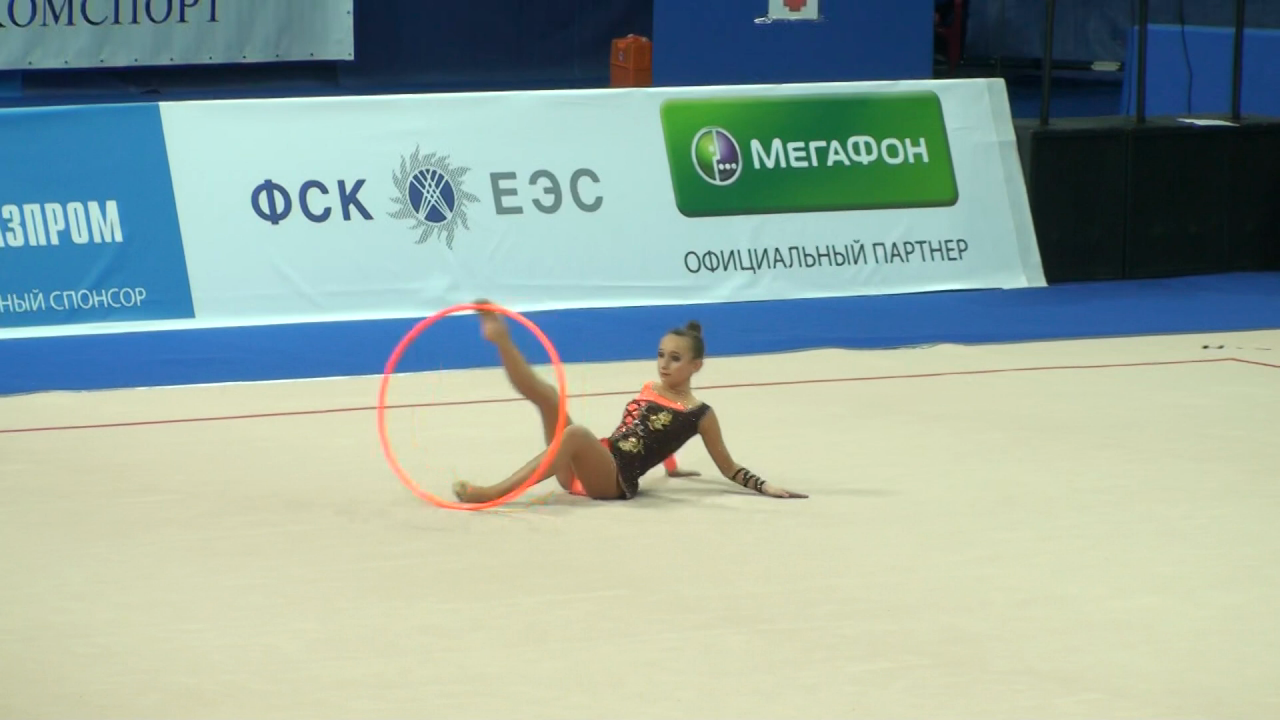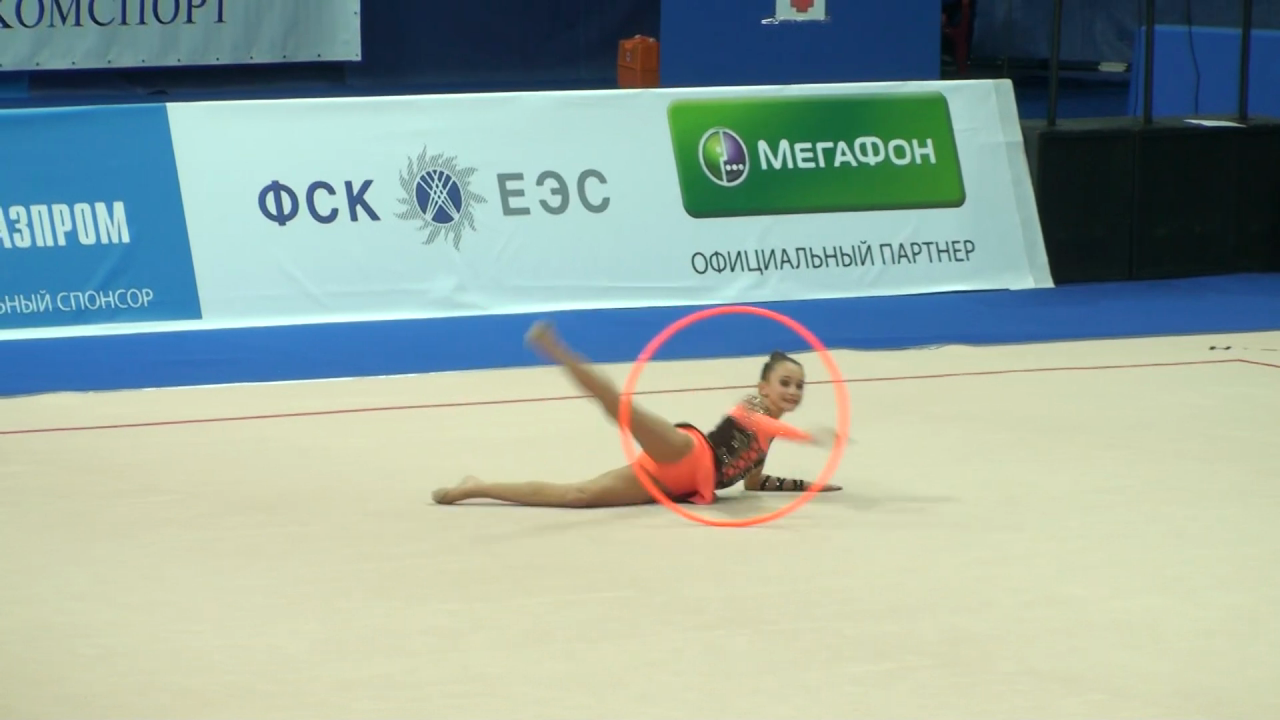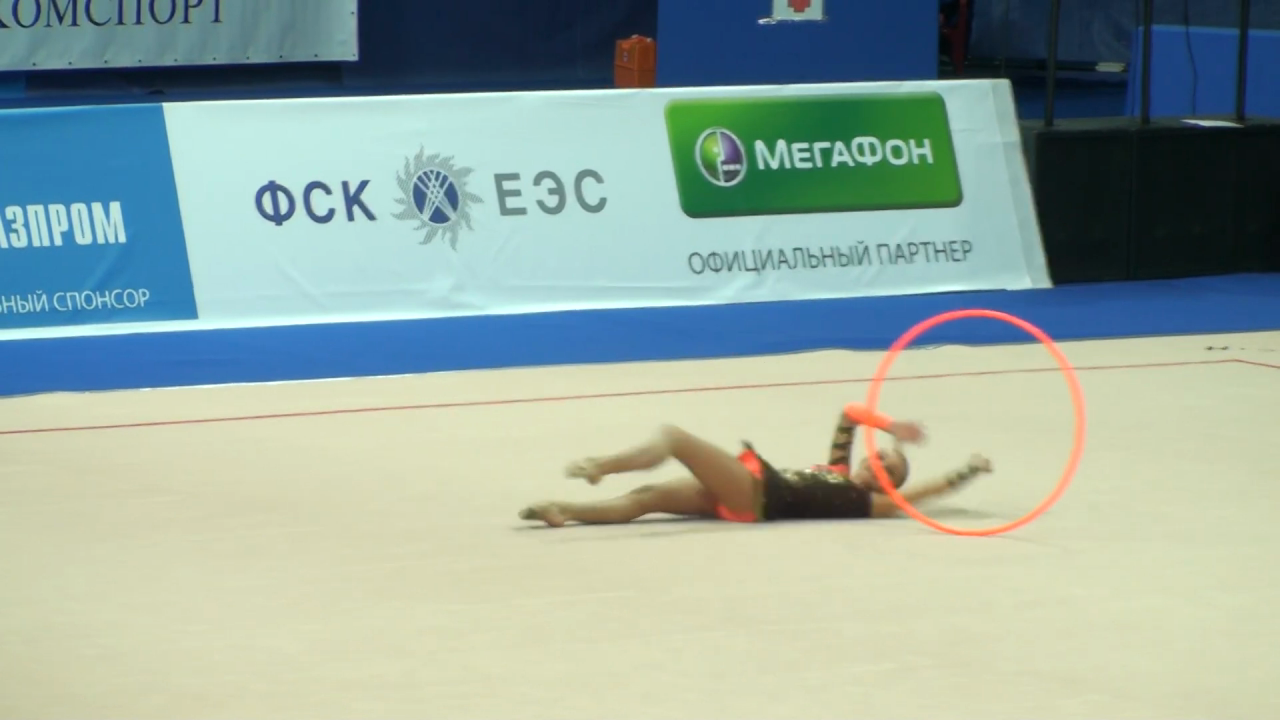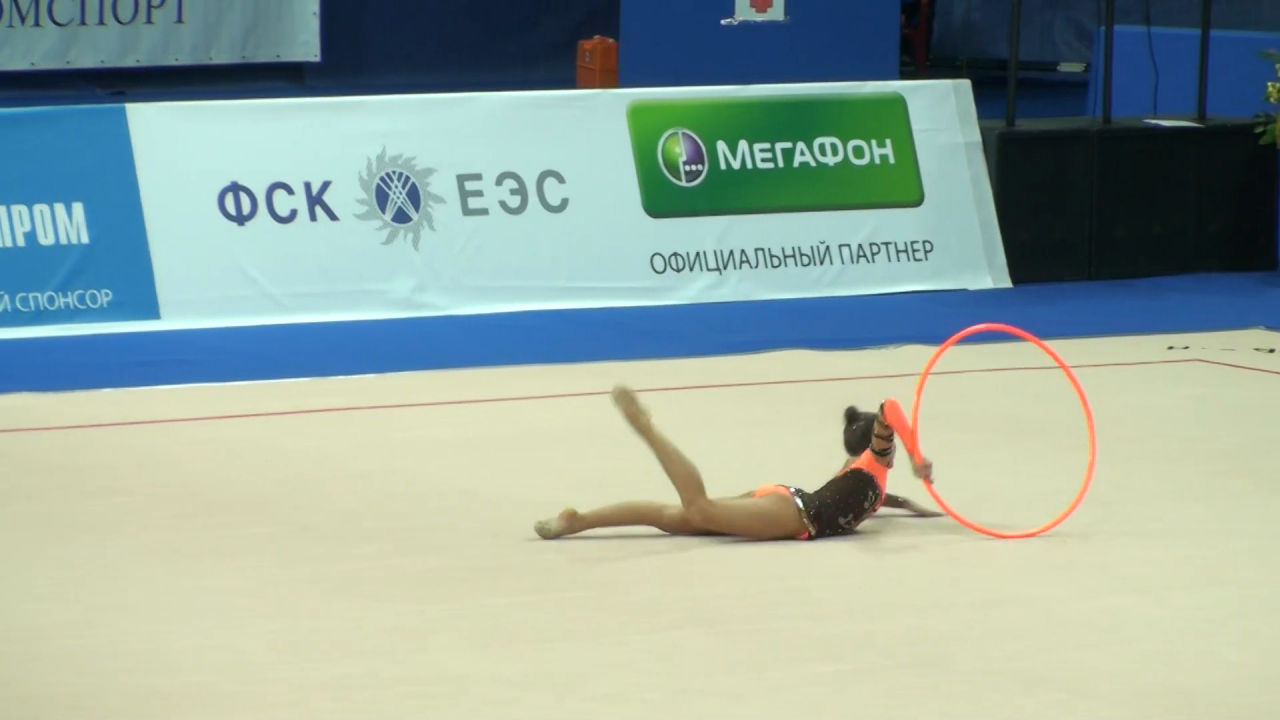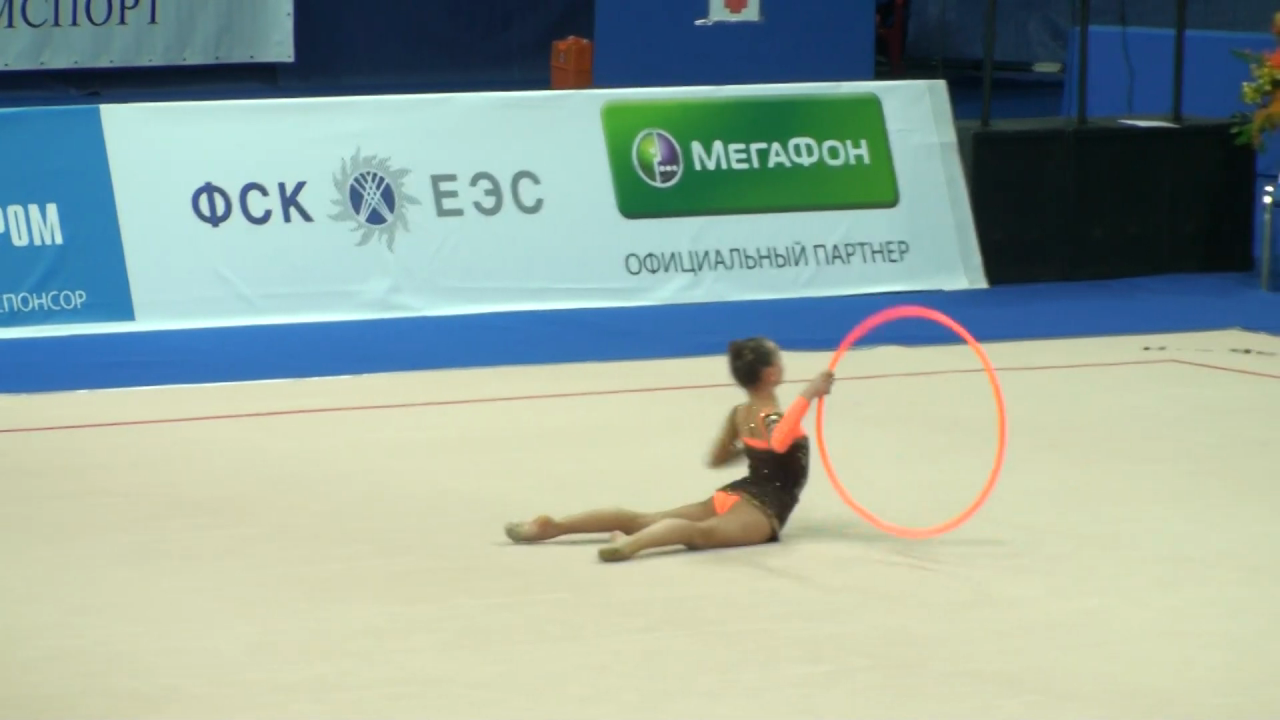
dt=0.5s
person 1, frame 1
left shoulder: (700, 413)
right shoulder: (647, 390)
left elbow: (732, 470)
left wrist: (768, 488)
left hip: (613, 480)
right hip: (580, 472)
left knee: (570, 432)
right knee: (546, 395)
left ankle: (489, 490)
person 1, frame 2
left shoulder: (764, 443)
right shoulder: (751, 406)
left elbow: (755, 482)
right elbow: (761, 421)
left wrist: (809, 485)
right wrist: (810, 434)
left hip: (677, 488)
right hip: (682, 461)
left knee: (573, 494)
right ankle: (559, 351)
person 1, frame 3
left shoulder: (861, 501)
right shoulder: (835, 467)
left elbow: (915, 494)
left wrist: (964, 473)
left hip: (752, 492)
right hip: (747, 482)
right knee: (643, 498)
person 1, frame 4
left shoulder: (852, 489)
right shoulder: (877, 457)
left elbow: (873, 503)
right elbow: (889, 407)
left wrist: (912, 505)
right wrist: (916, 457)
left hip: (788, 506)
right hip: (795, 515)
left knee: (669, 516)
right knee: (699, 511)
left ankle: (575, 520)
right ankle: (643, 424)
person 1, frame 5
left shoulder: (740, 413)
right shoulder: (778, 420)
right elbow: (782, 443)
right wrist: (809, 392)
left hip: (729, 497)
right hip: (761, 512)
left knee: (640, 518)
right knee: (700, 532)
left ankle: (550, 525)
right ankle: (630, 544)
